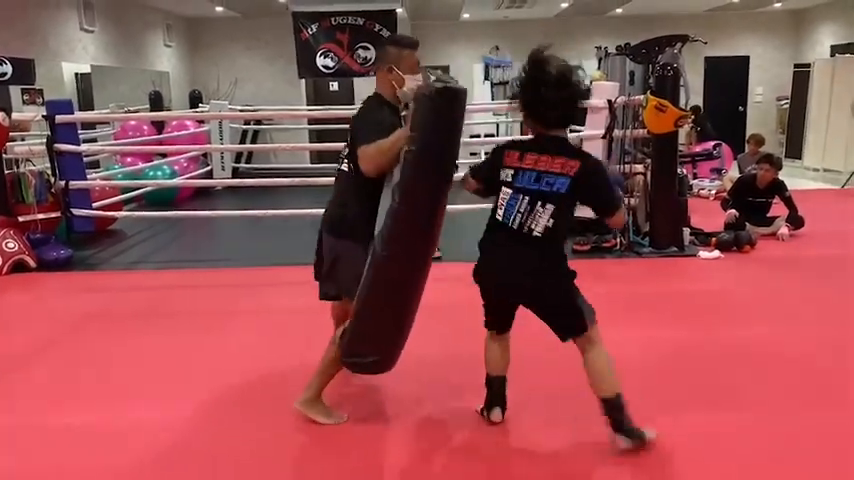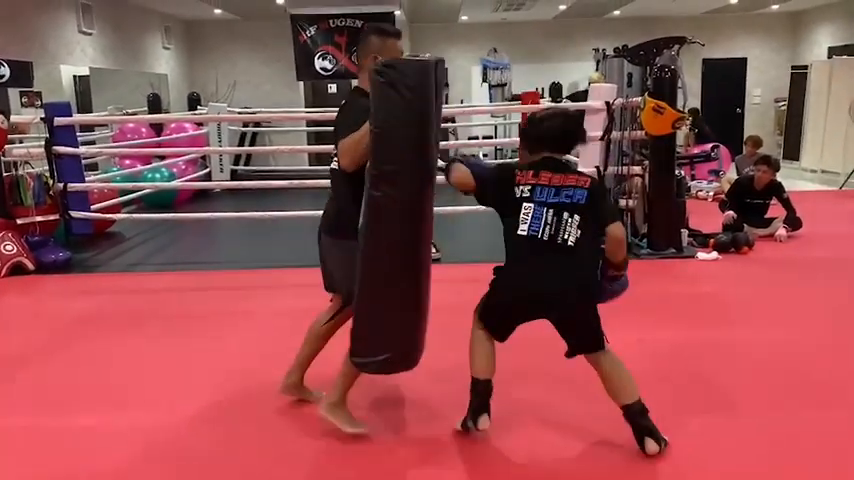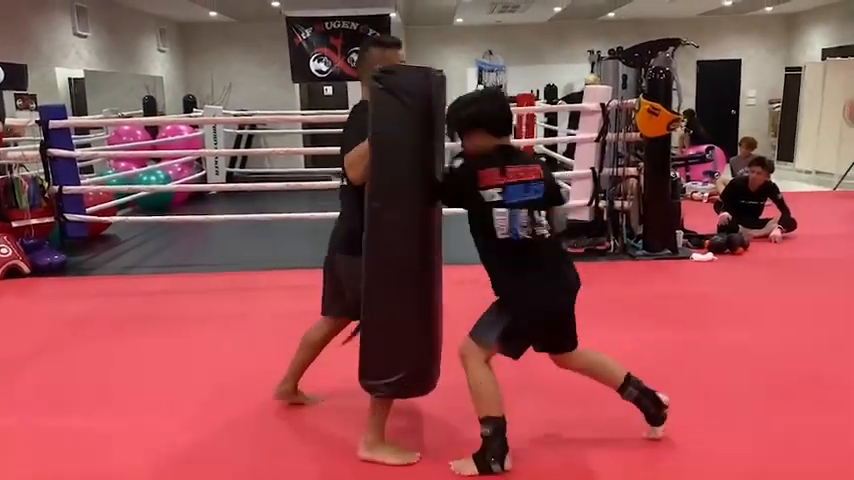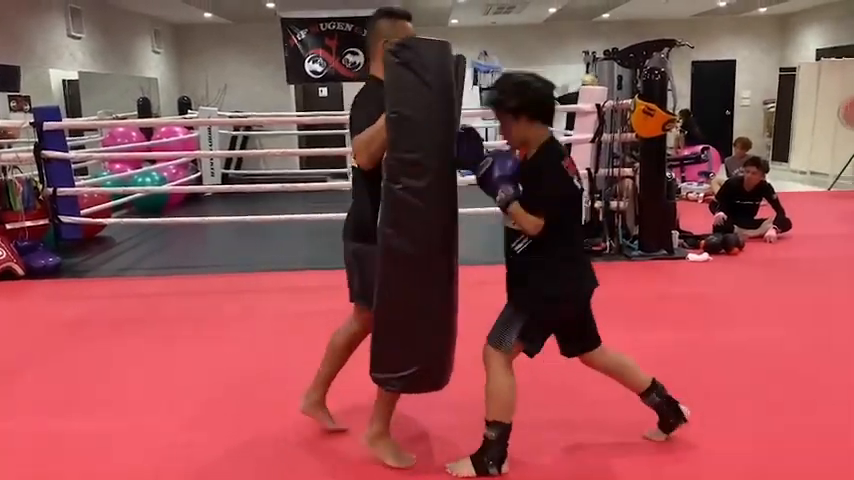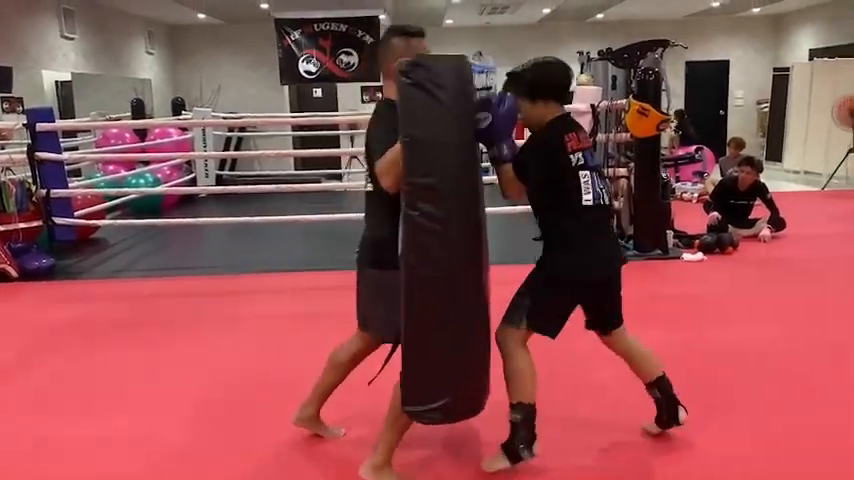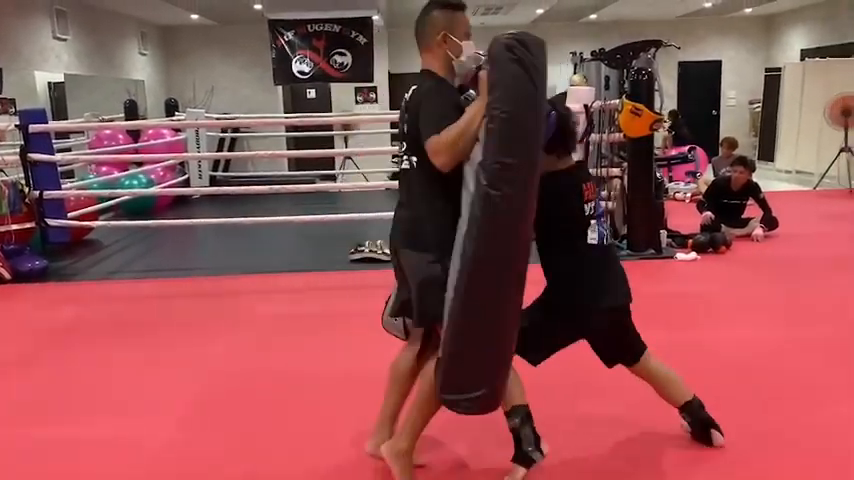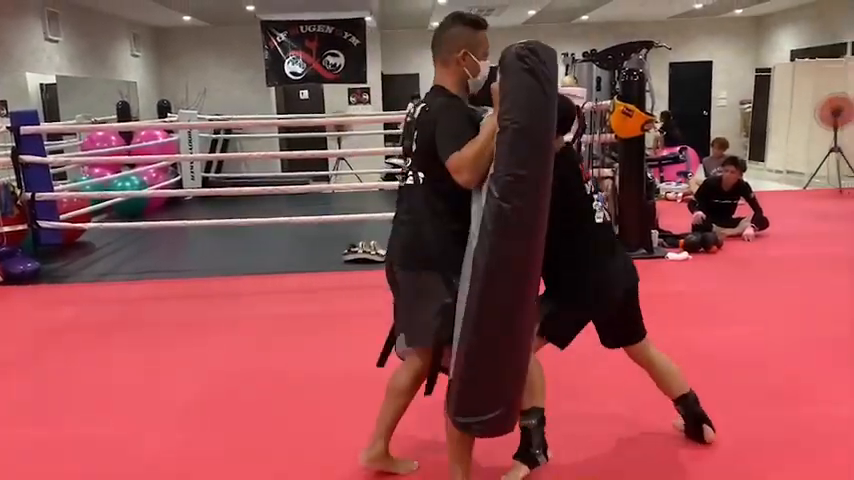
dt=0.2s
person 1, frame 1
left shoulder: (384, 112)
right shoulder: (376, 115)
left elbow: (385, 165)
right elbow: (370, 164)
right wrist: (411, 126)
left hip: (348, 224)
right hip: (352, 230)
left knee: (349, 304)
left ankle: (331, 365)
right ankle: (311, 395)
person 1, frame 2
left shoulder: (369, 105)
right shoulder: (358, 106)
right elbow: (348, 158)
left hip: (347, 225)
right hip: (351, 229)
left knee: (343, 306)
left ankle: (295, 379)
right ankle: (335, 400)
person 1, frame 3
left shoulder: (375, 119)
right shoulder: (364, 120)
right elbow: (355, 171)
left hip: (352, 241)
right hip: (363, 246)
left knee: (334, 320)
left ankle: (288, 385)
right ankle: (373, 441)
person 1, frame 4
left shoulder: (385, 96)
right shoulder: (373, 98)
right elbow: (364, 155)
left hip: (372, 228)
right hip: (376, 231)
left knee: (363, 317)
left ankle: (316, 398)
right ankle: (379, 433)
person 1, frame 5
left shoulder: (397, 117)
right shoulder: (389, 120)
right elbow: (389, 178)
left hip: (384, 252)
right hip: (394, 258)
left knee: (366, 337)
left ankle: (310, 411)
right ankle: (378, 464)
person 1, frame 6
left shoulder: (425, 92)
right shoulder: (436, 95)
right elbow: (444, 156)
right wrist: (484, 99)
left hip: (419, 234)
right hip: (430, 239)
left knee: (422, 339)
right knee: (445, 344)
left ankle: (384, 435)
person 1, frame 7
left shoulder: (429, 107)
right shoulder: (452, 111)
right elbow: (466, 172)
right wrist: (500, 114)
left hip: (411, 250)
right hip: (437, 258)
left knee: (420, 355)
person 2, frame 1
left shoulder: (507, 153)
right shoulder: (584, 166)
left elbow: (472, 185)
right elbow: (616, 220)
right wrist: (609, 196)
left hip: (496, 268)
right hip: (545, 274)
left knee: (497, 332)
right knee: (590, 341)
left ankle: (495, 402)
right ankle: (622, 426)
person 2, frame 2
left shoulder: (510, 174)
right shoulder: (589, 185)
left elbow: (461, 179)
right elbow: (615, 236)
left wrist: (458, 163)
right wrist: (617, 269)
left hip: (518, 284)
right hip: (574, 290)
left knee: (483, 325)
right knee: (599, 353)
left ankle: (479, 411)
right ankle: (646, 432)
person 2, frame 3
left shoulder: (473, 173)
right shoulder: (536, 168)
right elbow: (553, 205)
left hip: (525, 289)
right hip: (559, 279)
left knee: (474, 352)
right knee: (567, 355)
right ankle: (651, 403)
person 2, frame 4
left shoulder: (548, 164)
right shoulder: (539, 158)
left elbow: (532, 225)
left wrist: (503, 190)
right wrist: (499, 177)
left hip: (552, 280)
right hip: (566, 277)
left knee: (496, 354)
right knee: (591, 353)
right ankle: (667, 407)
person 2, frame 5
left shoulder: (546, 138)
right shoulder: (573, 132)
left elbow: (514, 190)
right elbow: (544, 180)
left wrist: (500, 146)
right wrist: (502, 141)
left hip: (569, 259)
right hip: (602, 254)
left knee: (511, 336)
right knee: (613, 333)
left ankle: (521, 441)
right ankle: (669, 407)
person 2, frame 6
left shoulder: (553, 188)
right shoulder: (579, 175)
left hip: (573, 297)
right hip: (610, 289)
right knee: (639, 360)
right ankle: (704, 424)
person 2, frame 7
left shoulder: (556, 173)
right shoulder: (566, 160)
left hip: (582, 281)
right hip: (617, 272)
right knee: (639, 346)
left ankle: (533, 447)
right ankle: (697, 419)
